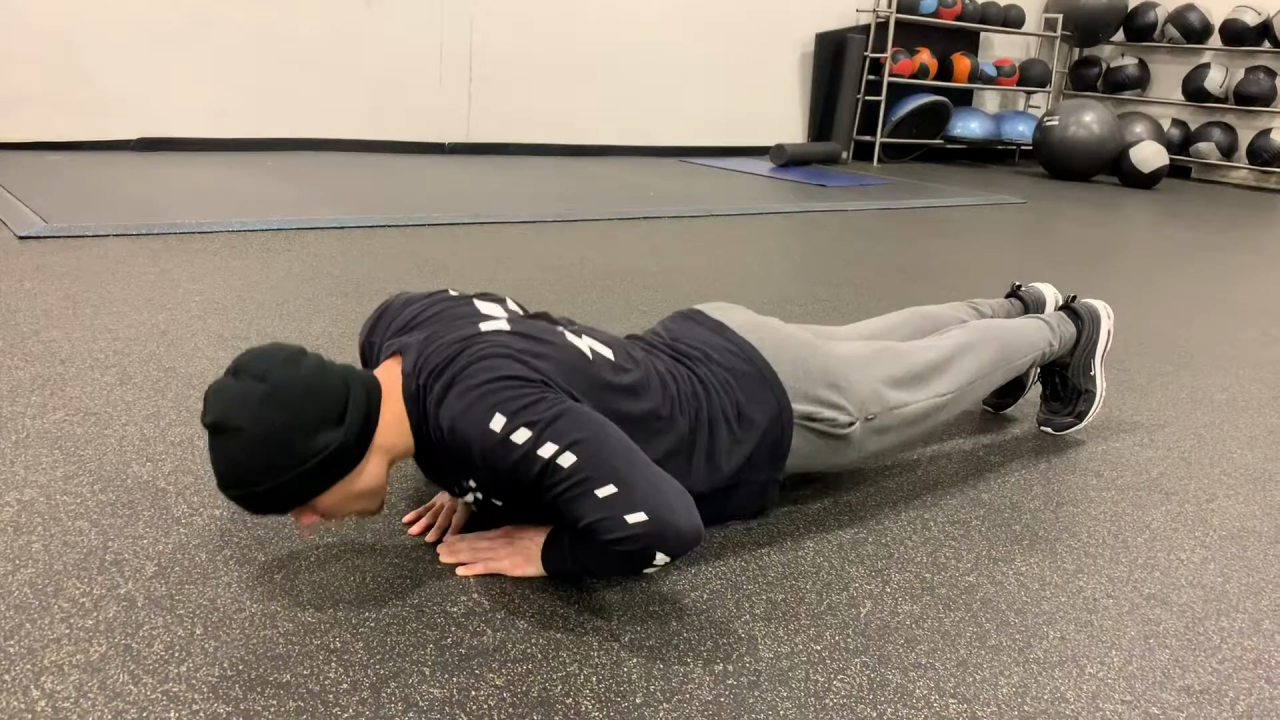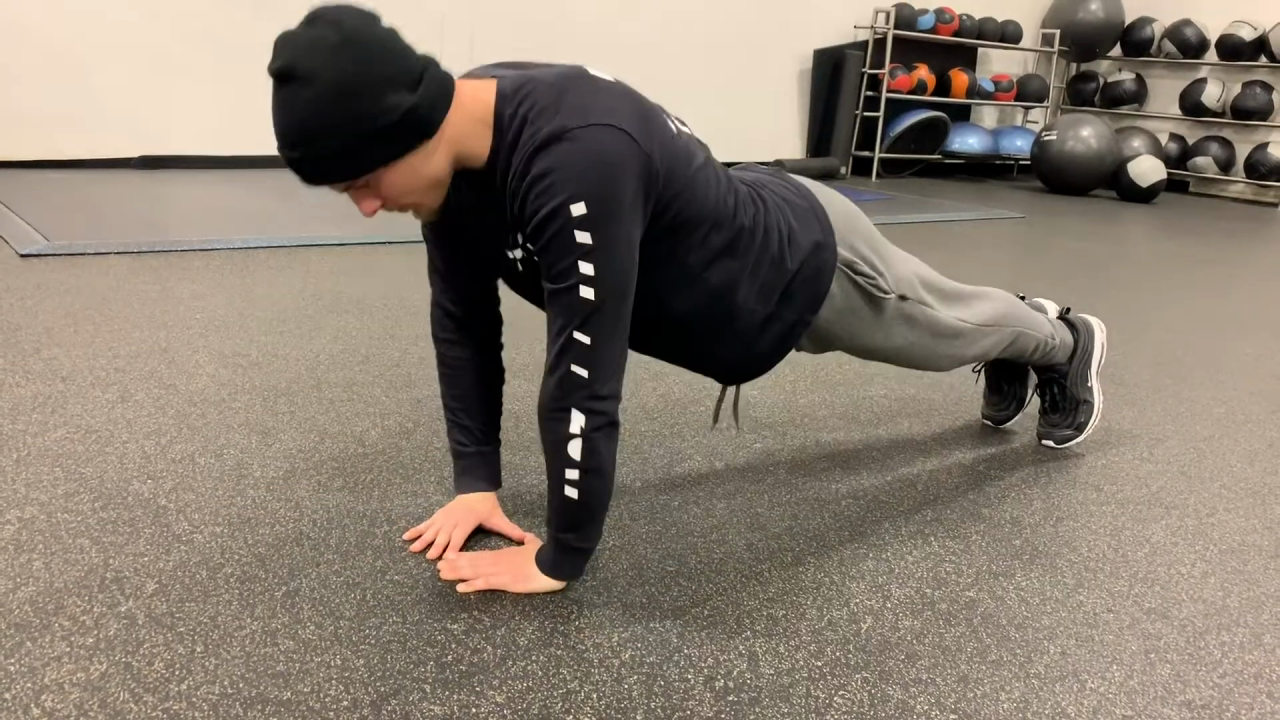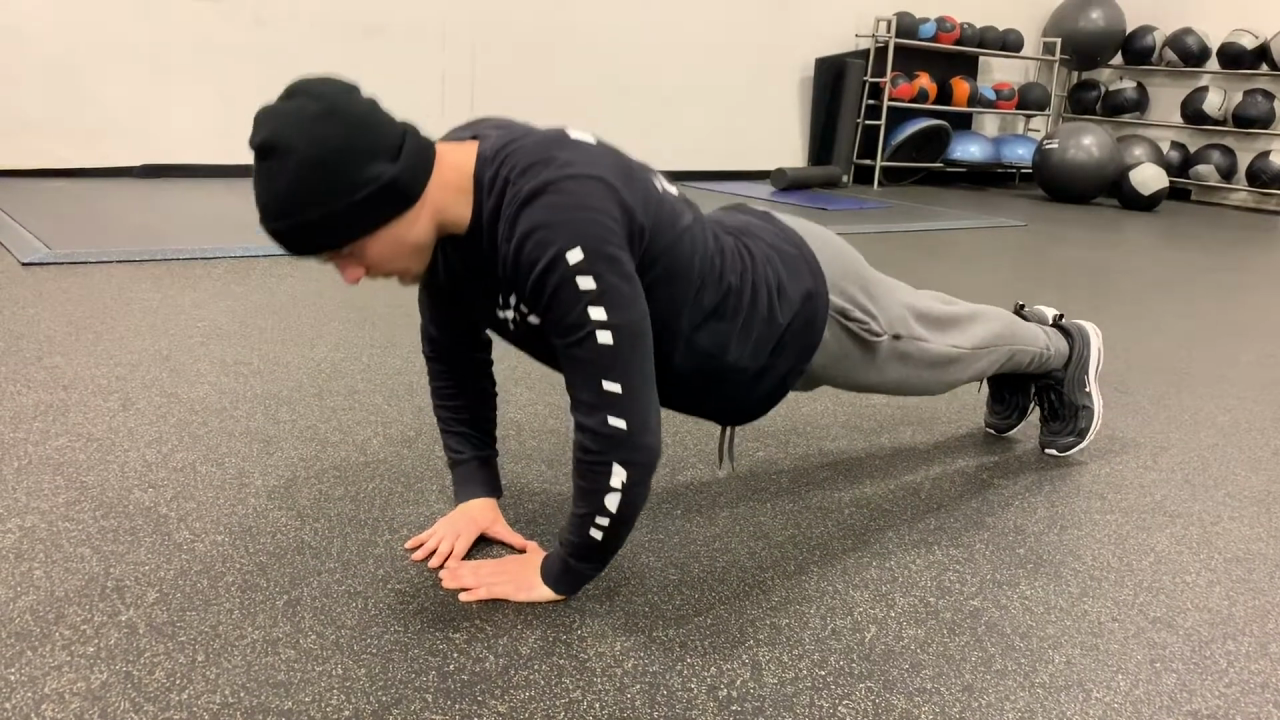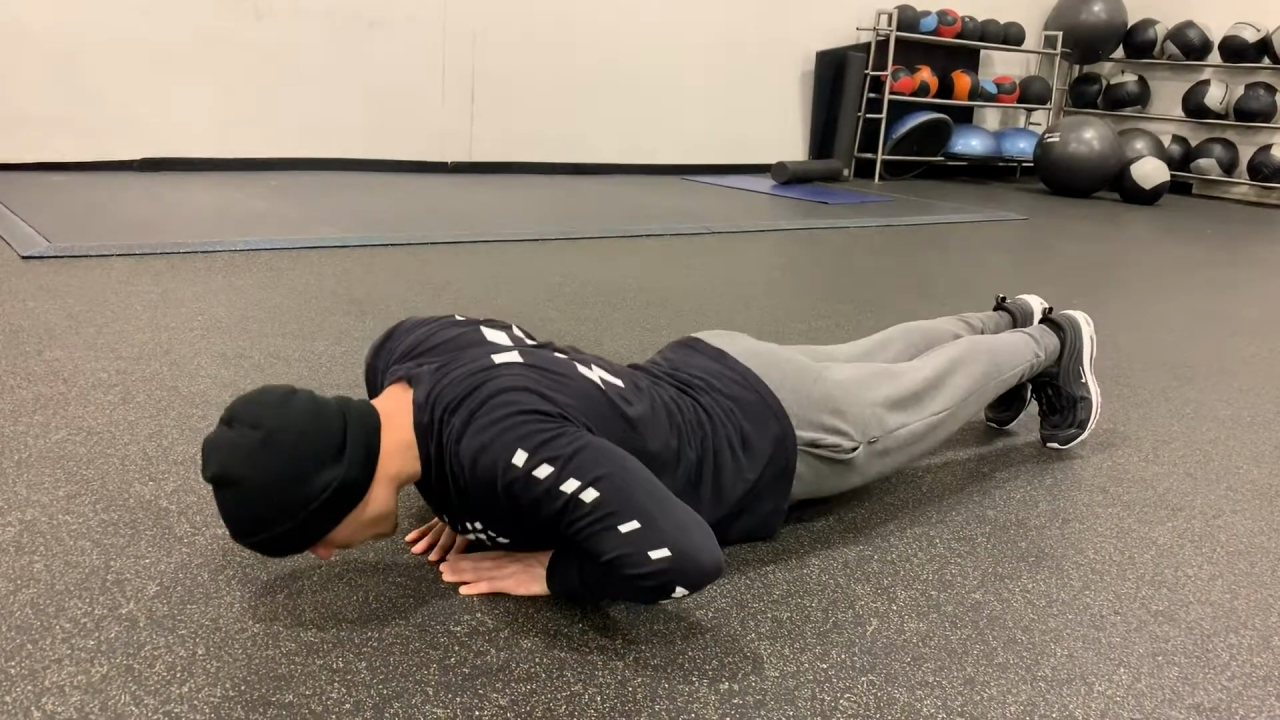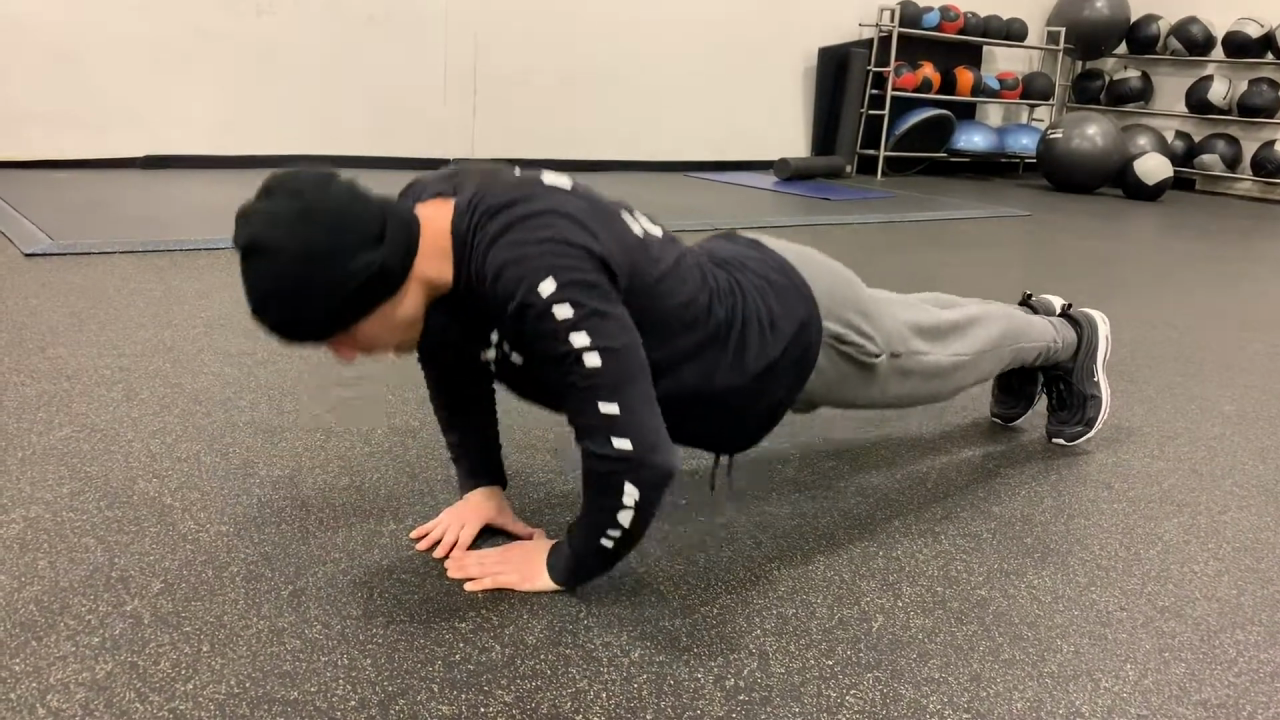
dt=0.7s
person 1, frame 1
left shoulder: (490, 407)
right shoulder: (389, 337)
left elbow: (665, 523)
left wrist: (542, 548)
right wrist: (471, 484)
left hip: (767, 407)
right hip: (702, 348)
left knee: (921, 377)
right knee: (877, 343)
left ankle: (1067, 331)
right ankle: (1014, 310)
person 1, frame 2
left shoulder: (576, 161)
right shoulder: (456, 138)
left elbow: (584, 379)
right elbow: (463, 318)
left wrist: (558, 560)
right wrist: (476, 481)
left hip: (805, 264)
right hip: (743, 238)
left knee: (948, 331)
left ankle: (1060, 345)
right ankle: (1015, 355)
person 1, frame 3
left shoulder: (559, 224)
right shoulder: (444, 192)
left elbow: (624, 433)
right elbow: (454, 347)
left wrist: (558, 573)
right wrist: (477, 490)
left hip: (797, 306)
right hip: (734, 266)
left knee: (940, 347)
right knee: (936, 340)
left ankle: (1058, 349)
right ankle: (1021, 326)
person 1, frame 4
left shoulder: (501, 445)
right shoulder: (397, 361)
left elbow: (684, 554)
left wrist: (548, 569)
right wrist: (478, 506)
left hip: (768, 433)
right hip: (700, 375)
left knee: (911, 397)
right knee: (872, 364)
left ankle: (1050, 343)
right ankle: (1004, 322)
person 1, frame 5
left shoulder: (537, 269)
right shoulder: (423, 229)
left elbow: (637, 455)
right elbow: (456, 365)
left wrist: (566, 564)
right wrist: (481, 487)
left hip: (792, 332)
right hip: (728, 296)
left knee: (933, 352)
right knee: (914, 330)
left ankle: (1066, 341)
right ankle: (1028, 316)
